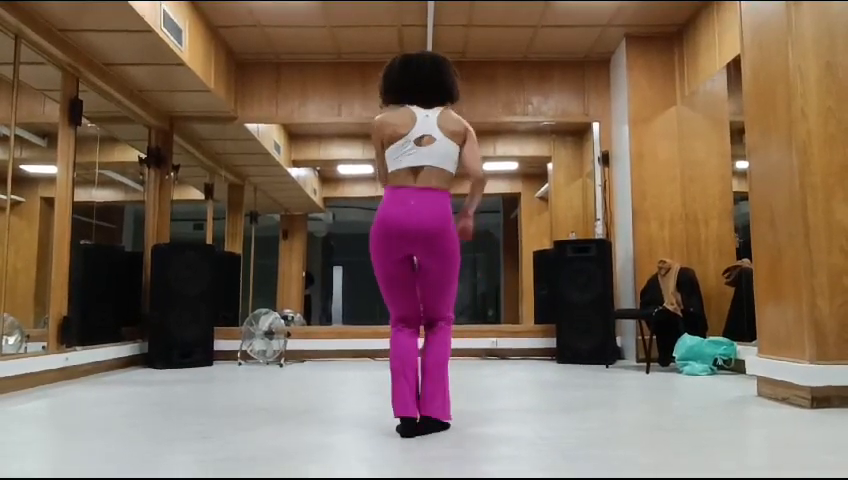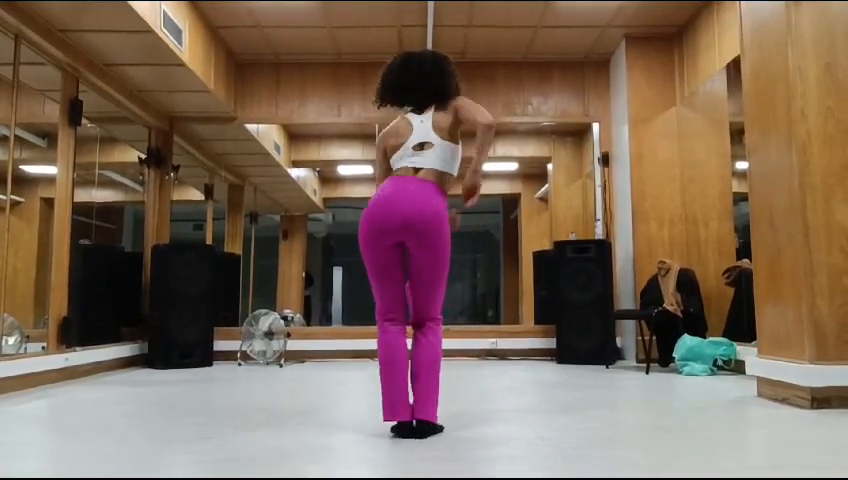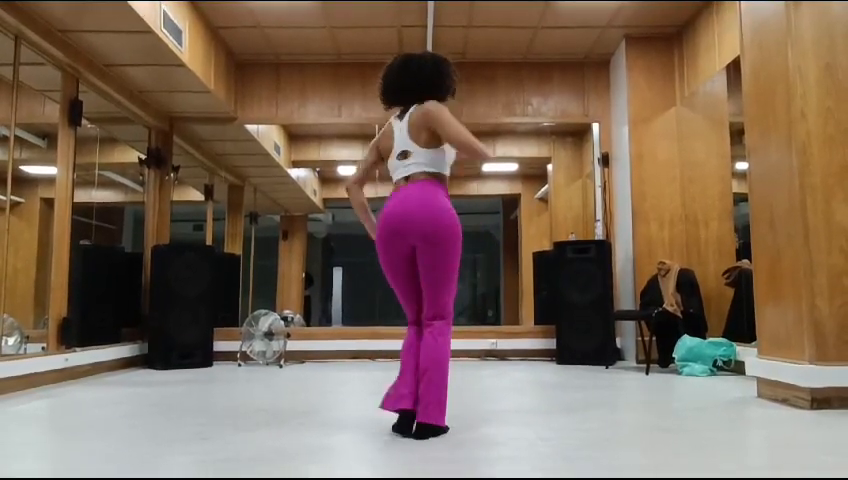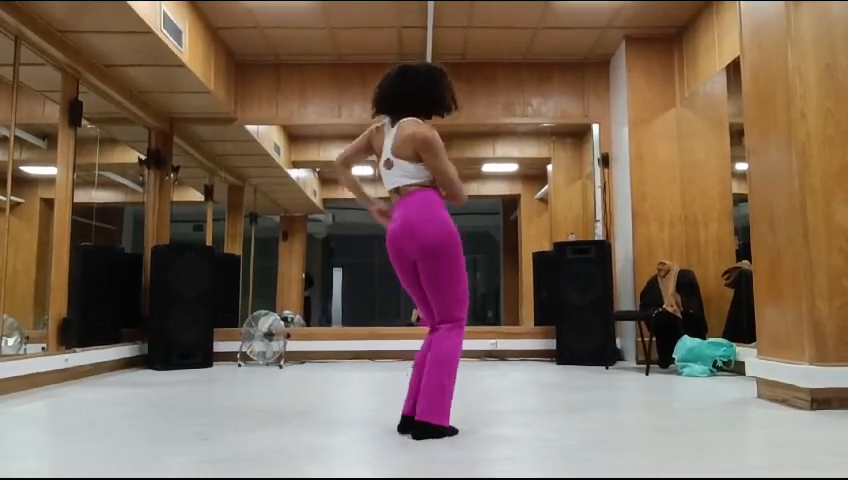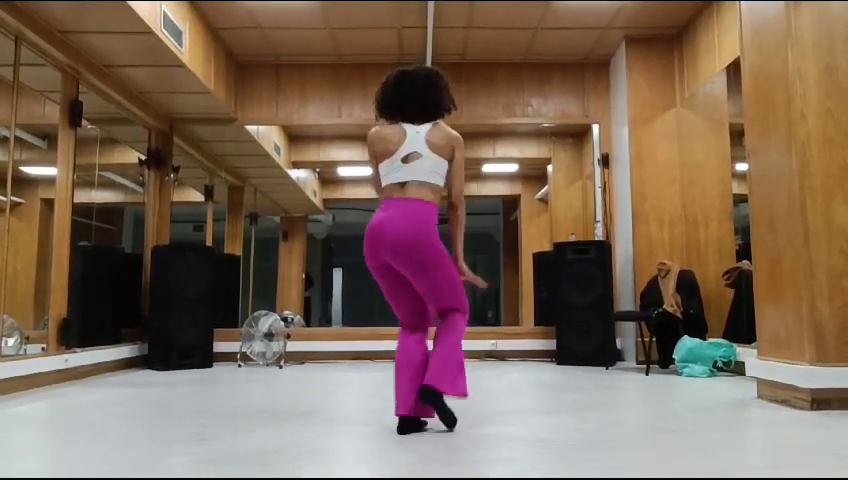
dt=0.2s
person 1, frame 1
left shoulder: (385, 121)
right shoulder: (458, 123)
right elbow: (476, 177)
right wrist: (468, 216)
left hip: (390, 219)
right hip: (435, 220)
left knee: (403, 323)
right knee: (438, 320)
left ankle: (407, 415)
right ankle: (432, 411)
person 1, frame 2
left shoulder: (388, 133)
right shoulder: (453, 110)
right elbow: (487, 123)
right wrist: (474, 173)
left hip: (382, 208)
right hip: (426, 211)
left knee: (390, 318)
right knee: (427, 320)
left ankle: (400, 416)
right ankle: (425, 417)
person 1, frame 3
left shoulder: (385, 132)
right shoulder: (429, 111)
left elbow: (353, 185)
right elbow: (478, 151)
left wrist: (373, 229)
right wrist: (456, 148)
left hip: (393, 217)
right hip: (433, 212)
left knee: (418, 321)
right knee: (437, 319)
left ankle: (405, 407)
right ankle: (429, 417)
person 1, frame 4
left shoulder: (379, 132)
right shoulder: (421, 131)
left elbow: (341, 164)
right elbow: (457, 193)
left wrist: (372, 205)
right wrist: (449, 182)
left hip: (399, 233)
right hip: (431, 224)
left knee: (437, 323)
right knee: (451, 323)
left ankle: (414, 413)
right ankle: (430, 417)
person 1, frame 5
left shoulder: (379, 134)
right shoulder: (450, 138)
right elbow: (457, 201)
right wrist: (458, 257)
left hip: (378, 229)
right hip: (416, 230)
left knee: (413, 324)
right knee: (453, 310)
left ankle: (409, 413)
right ankle: (435, 387)
